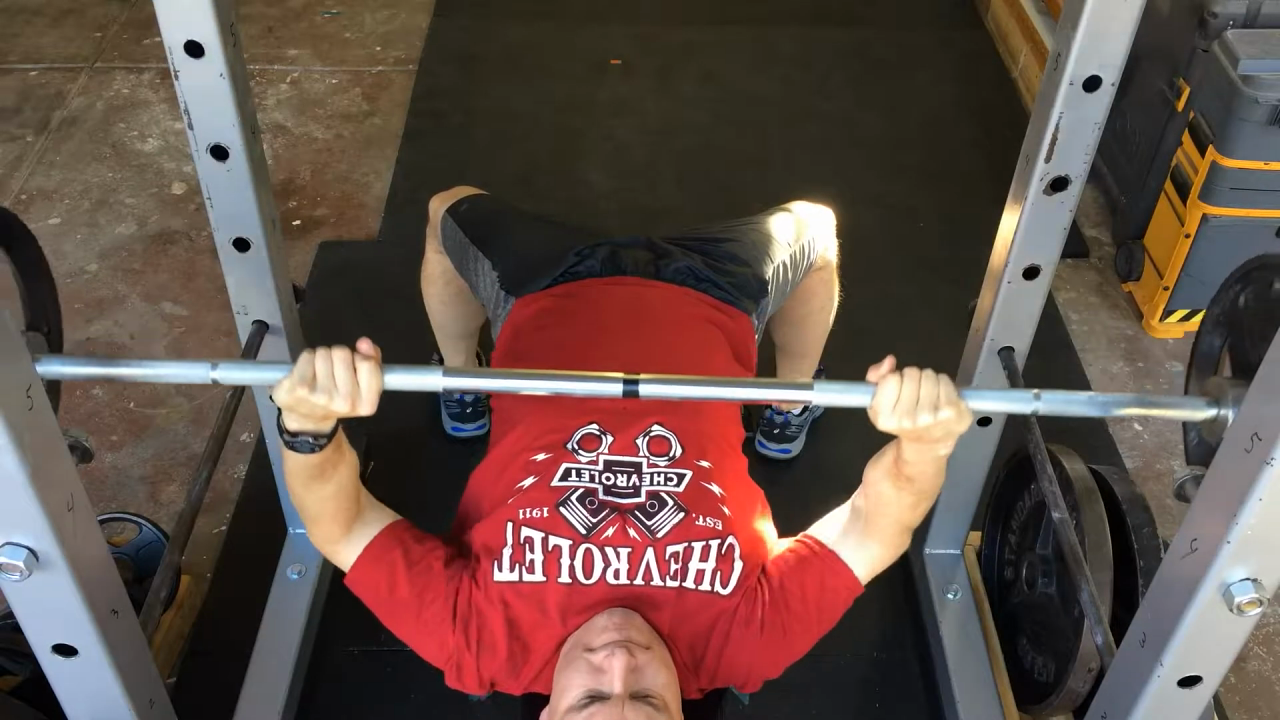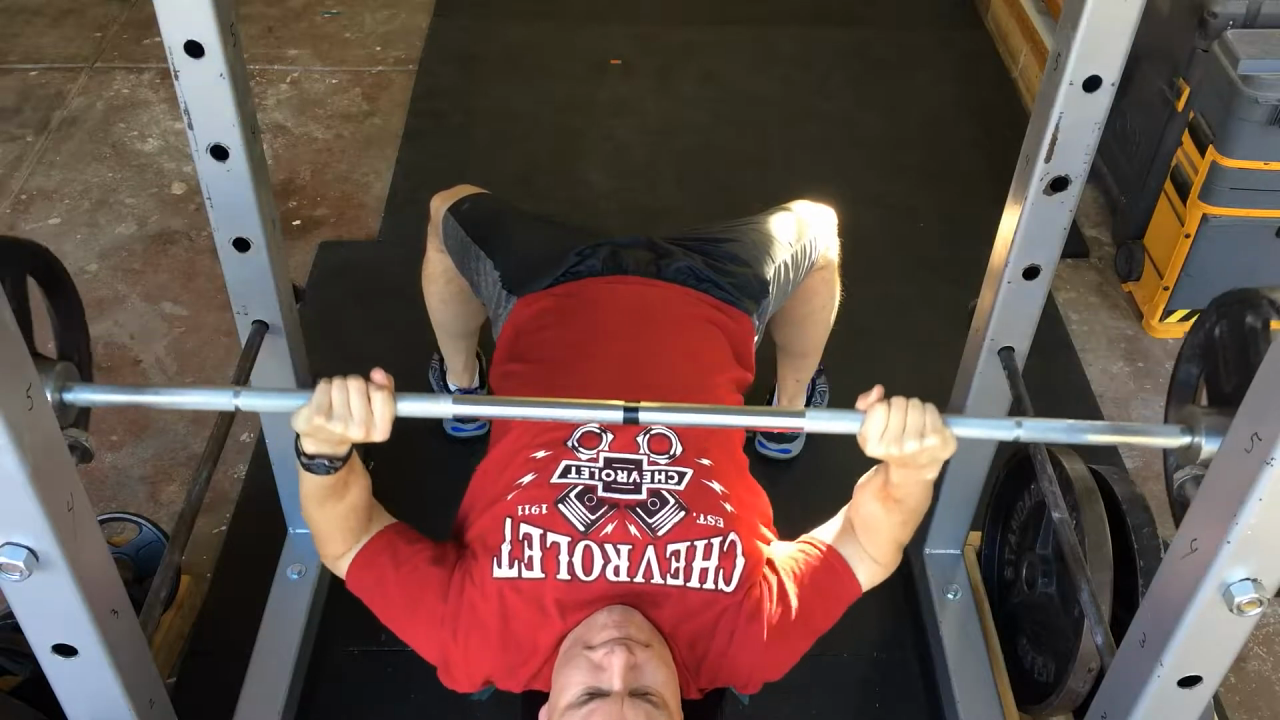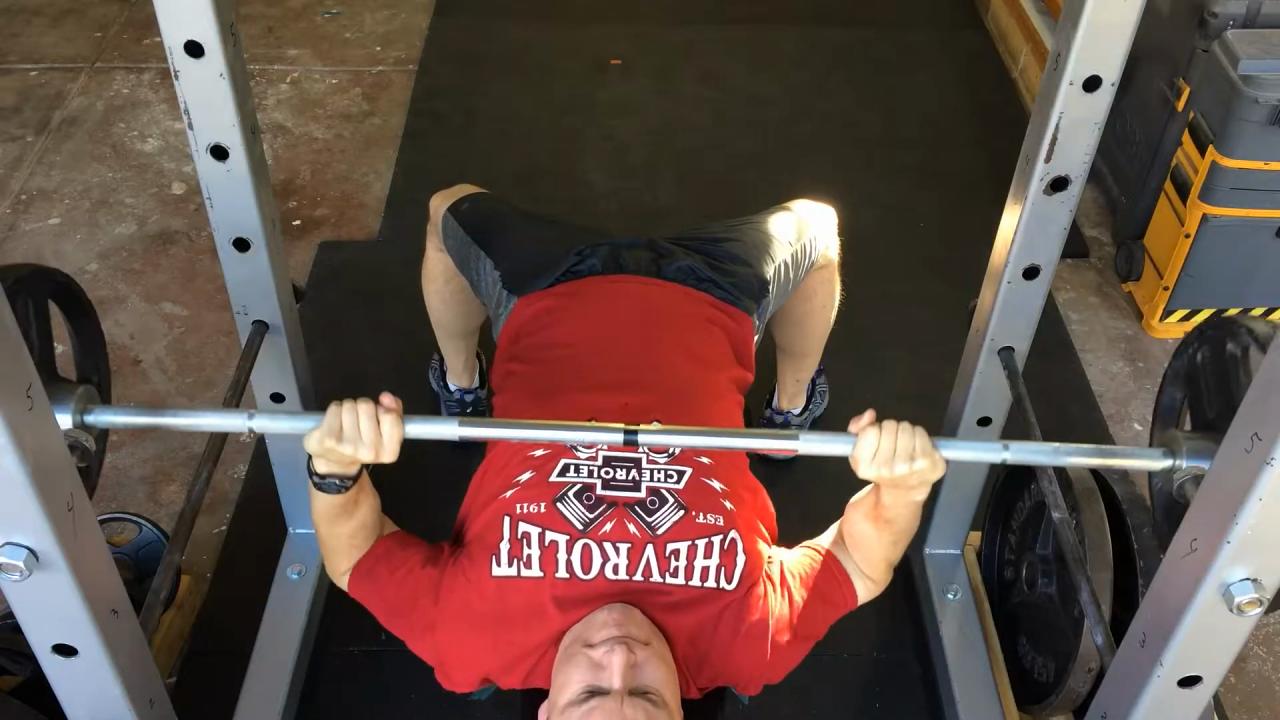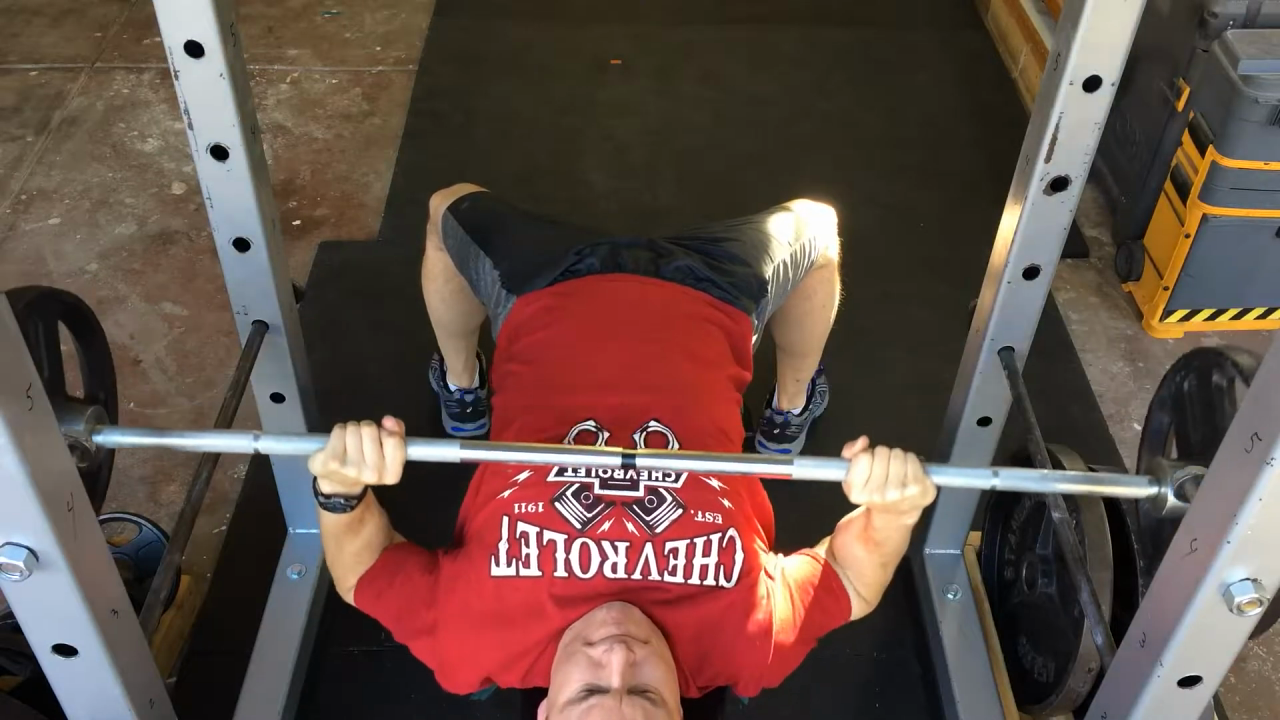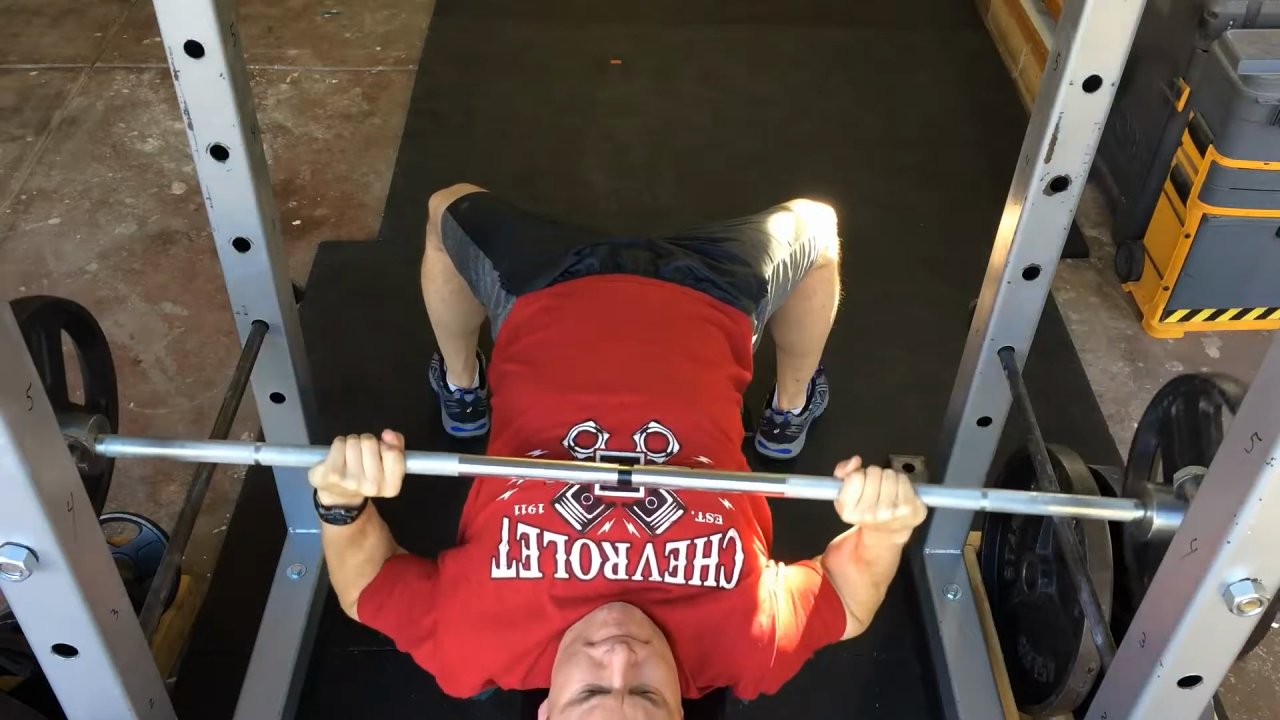
dt=0.2s
person 1, frame 1
left shoulder: (481, 642)
right shoulder: (743, 639)
left elbow: (342, 527)
right elbow: (875, 527)
left wrist: (309, 426)
right wrist: (925, 441)
left knee: (455, 210)
right knee: (811, 226)
person 1, frame 2
left shoulder: (477, 640)
right shoulder: (743, 640)
left elbow: (348, 543)
right elbow: (868, 548)
left wrist: (325, 451)
right wrist: (910, 465)
left knee: (454, 209)
right knee: (812, 226)
person 1, frame 3
left shoulder: (472, 638)
right shoulder: (744, 641)
left elbow: (355, 555)
right elbow: (862, 564)
left wrist: (335, 471)
right wrist: (900, 487)
left knee: (454, 209)
right knee: (812, 223)
person 1, frame 4
left shoulder: (472, 638)
right shoulder: (743, 641)
left elbow: (362, 575)
right elbow: (855, 580)
left wrist: (341, 491)
right wrist: (891, 512)
left knee: (455, 208)
right knee: (811, 223)
person 1, frame 5
left shoulder: (474, 640)
right shoulder: (742, 642)
left elbow: (364, 590)
right elbow: (849, 604)
left wrist: (342, 502)
right wrist: (883, 529)
left knee: (453, 208)
right knee: (811, 223)
